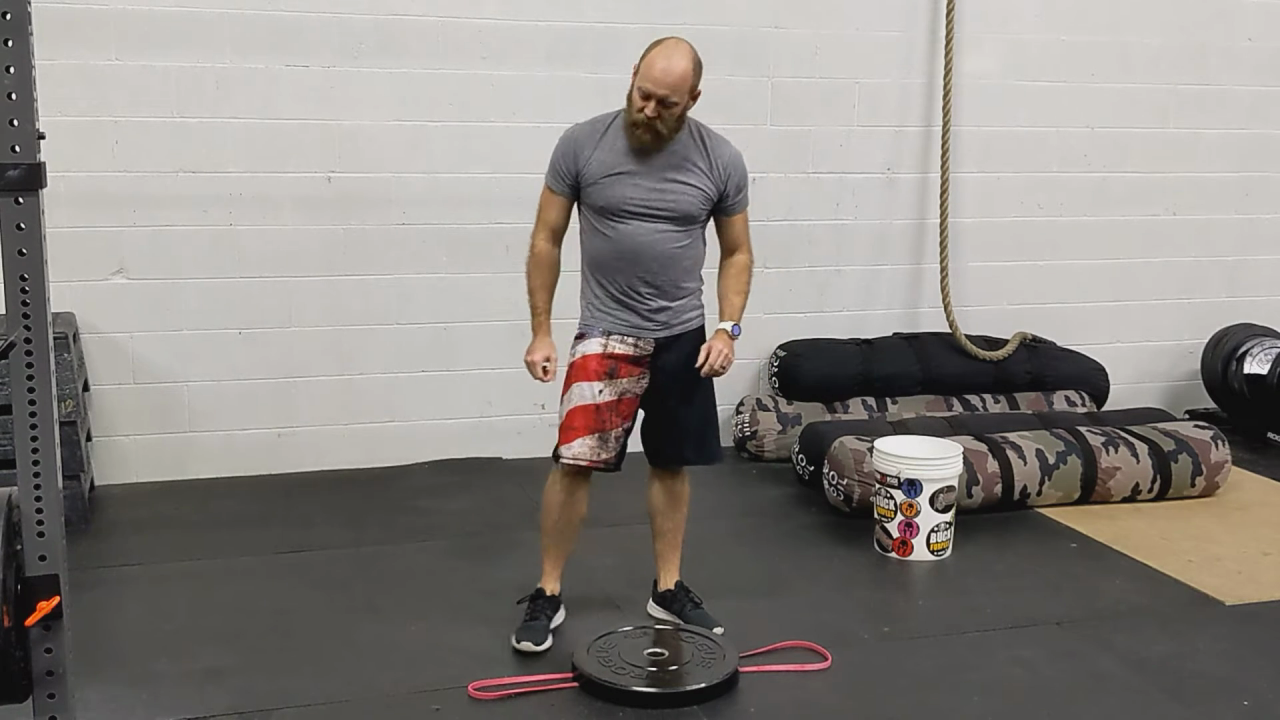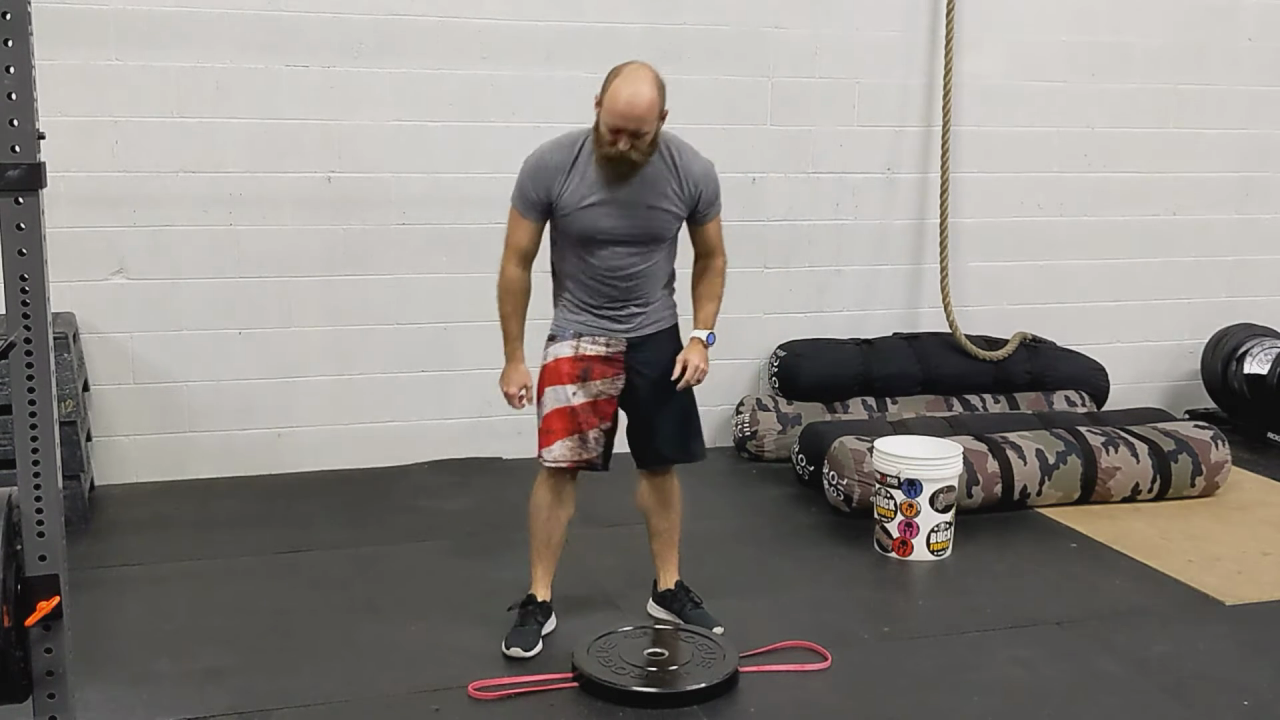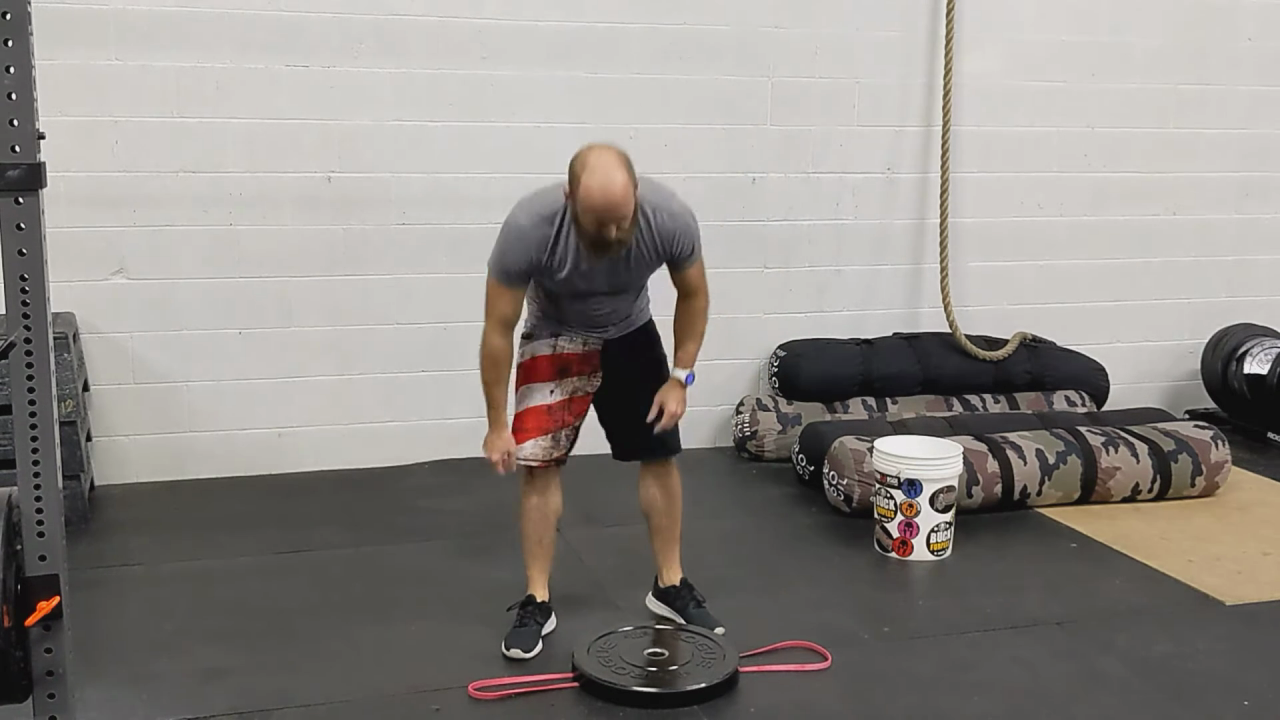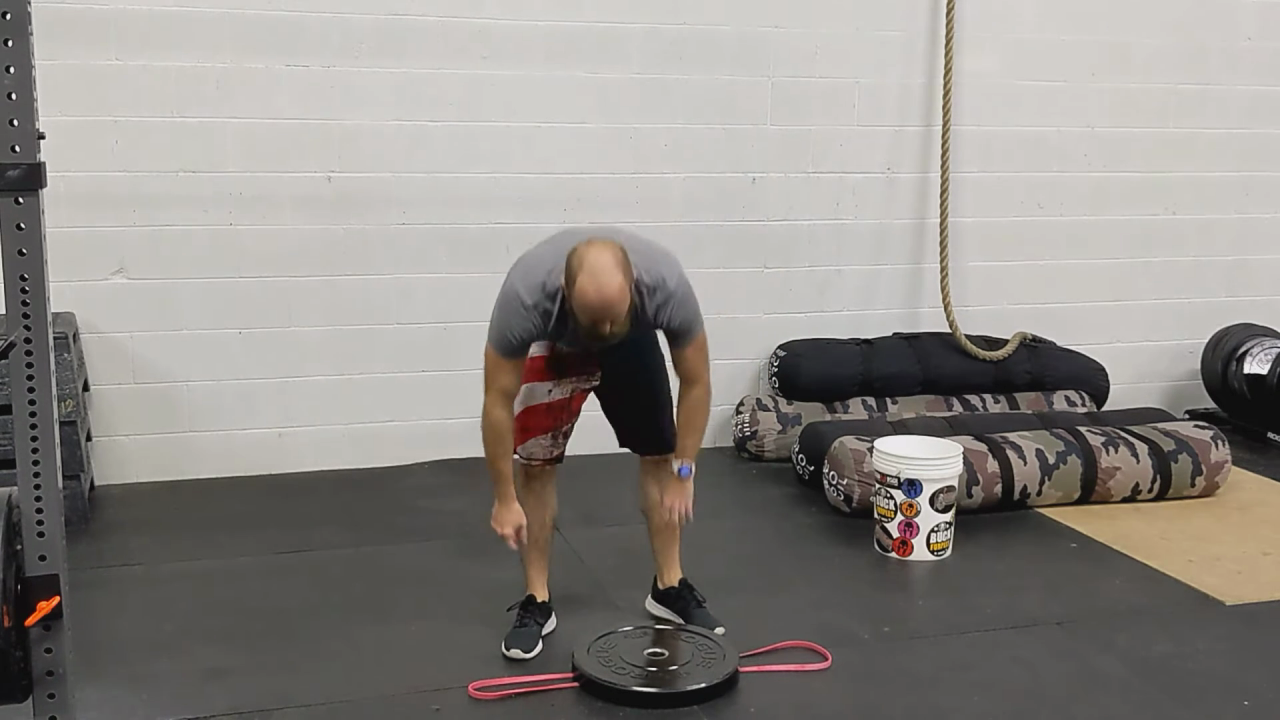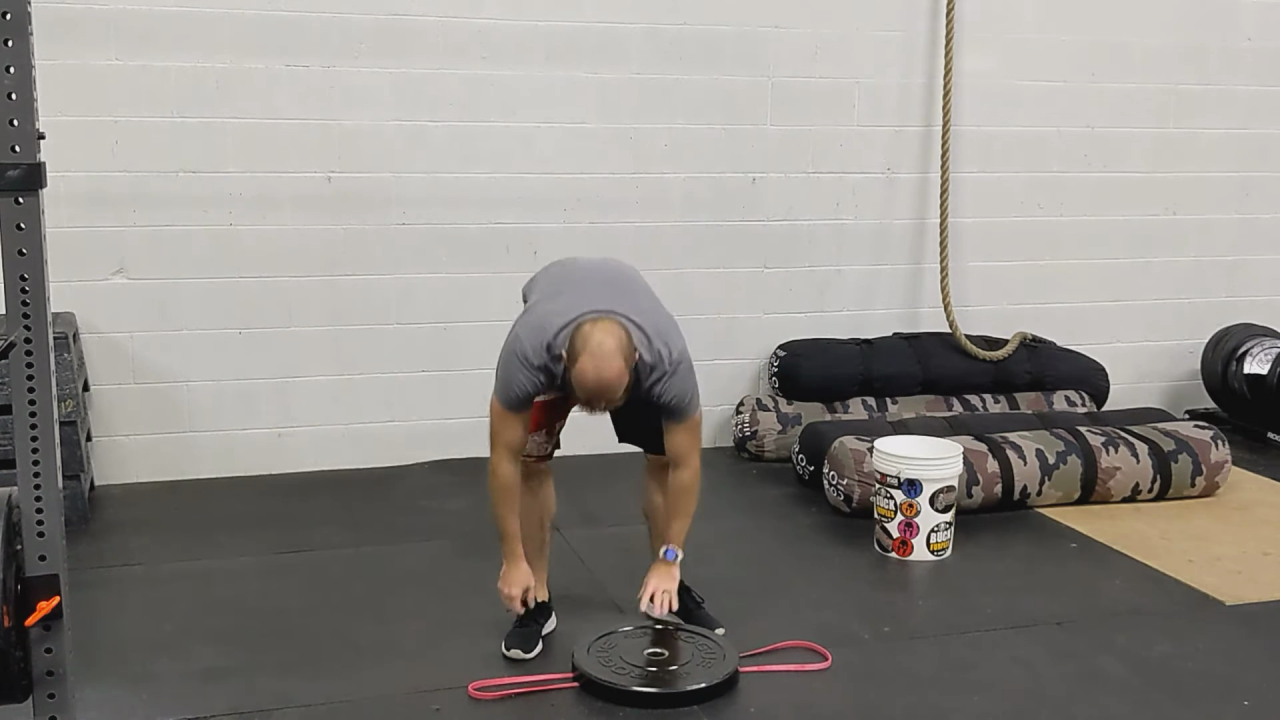
dt=0.2s
person 1, frame 1
left shoulder: (721, 160)
right shoulder: (581, 144)
left elbow: (737, 252)
right elbow: (545, 240)
left wrist: (727, 328)
right wrist: (541, 331)
left hip: (683, 338)
right hip: (606, 335)
left knee: (671, 465)
right knee: (575, 461)
left ankle: (668, 588)
right ankle: (547, 594)
person 1, frame 2
left shoulder: (693, 171)
right shoulder: (550, 166)
left elbow: (711, 258)
right elbow: (516, 265)
left wrist: (701, 336)
right wrist: (513, 358)
left hip: (656, 335)
right hip: (579, 335)
left knee: (660, 464)
right knee: (559, 465)
left ankle: (668, 588)
right ankle: (538, 600)
person 1, frame 3
left shoulder: (670, 217)
right shoulder: (528, 227)
left elbow: (693, 296)
right elbow: (497, 331)
left wrist: (680, 377)
right wrist: (497, 425)
left hip: (632, 335)
right hip: (556, 339)
left knee: (659, 457)
right knee: (540, 463)
left ankle: (670, 585)
right ankle: (537, 602)
person 1, frame 4
left shoulder: (667, 285)
right shoulder: (526, 294)
left elbow: (696, 381)
right elbow: (498, 401)
left wrist: (682, 471)
right wrist: (504, 496)
left hip: (632, 344)
right hip: (554, 345)
left knee: (659, 455)
right knee: (535, 463)
left ankle: (669, 587)
right ankle: (537, 602)
person 1, frame 5
left shoulder: (666, 357)
right shoulder: (529, 352)
left elbow: (685, 465)
right elbow: (504, 459)
left wrist: (668, 561)
right wrist: (514, 560)
left hip: (638, 336)
right hip: (552, 334)
left knee: (663, 456)
right knee: (531, 459)
left ankle: (671, 589)
right ankle: (539, 604)
